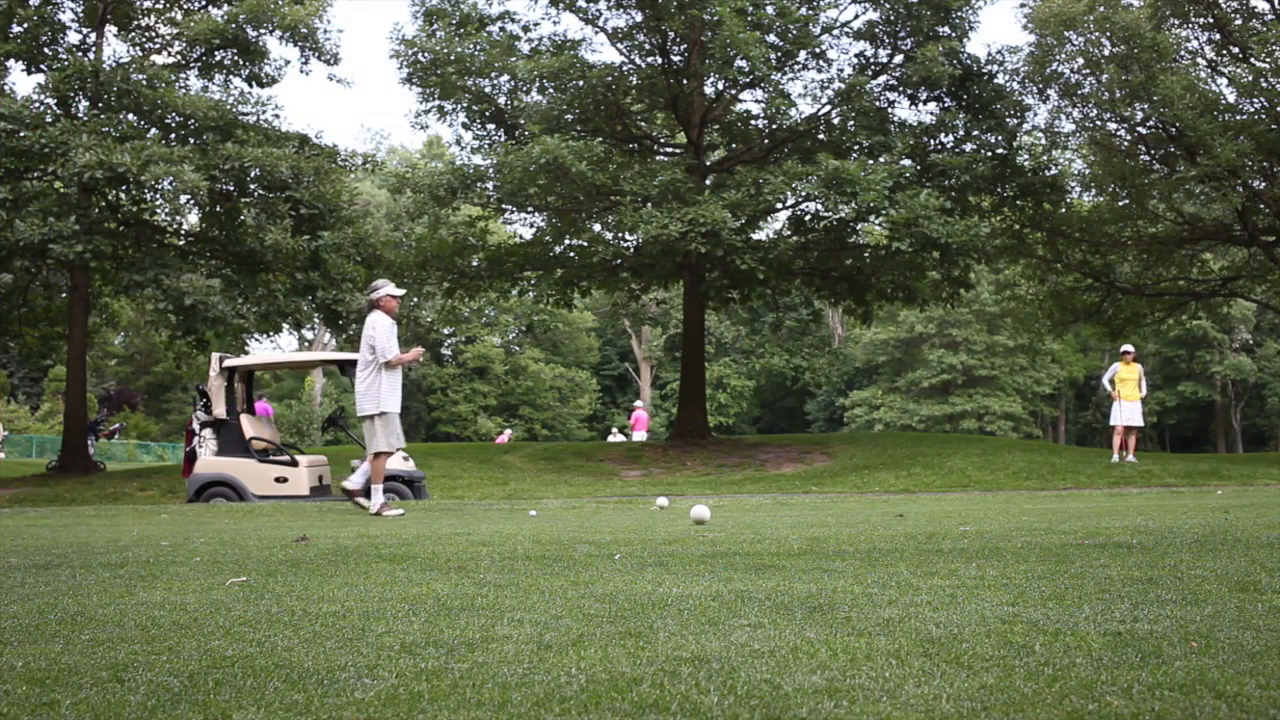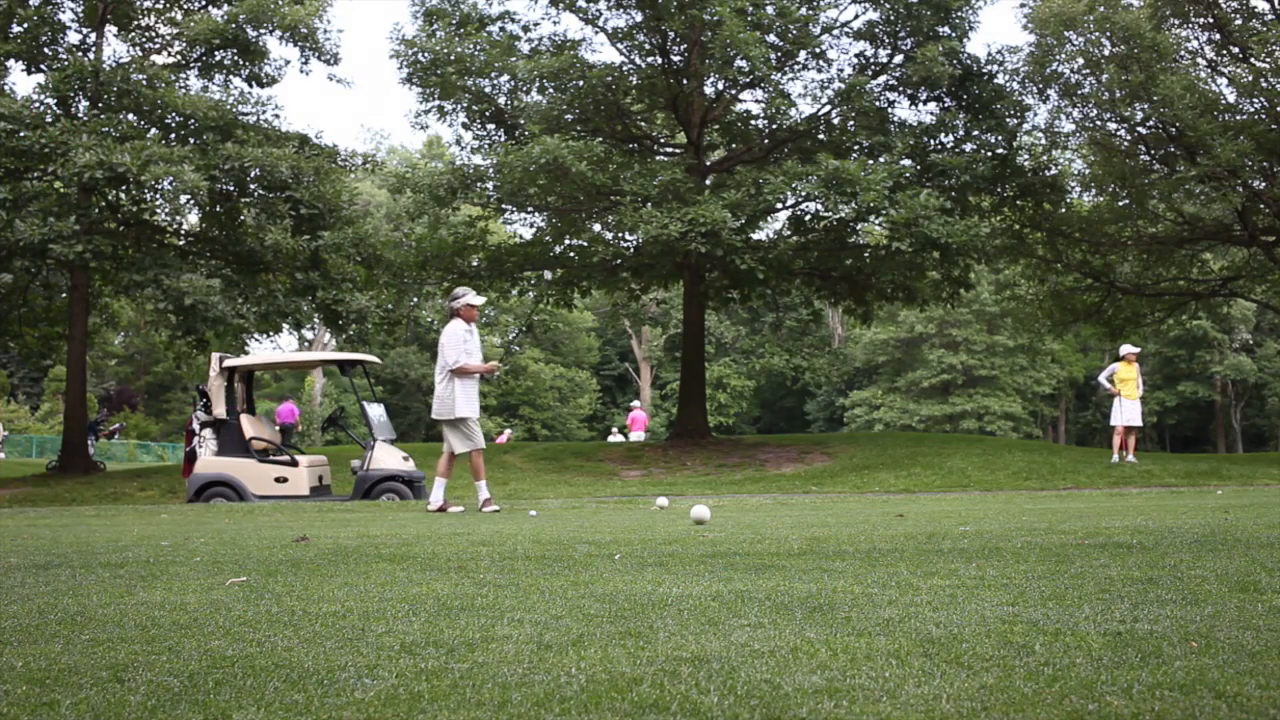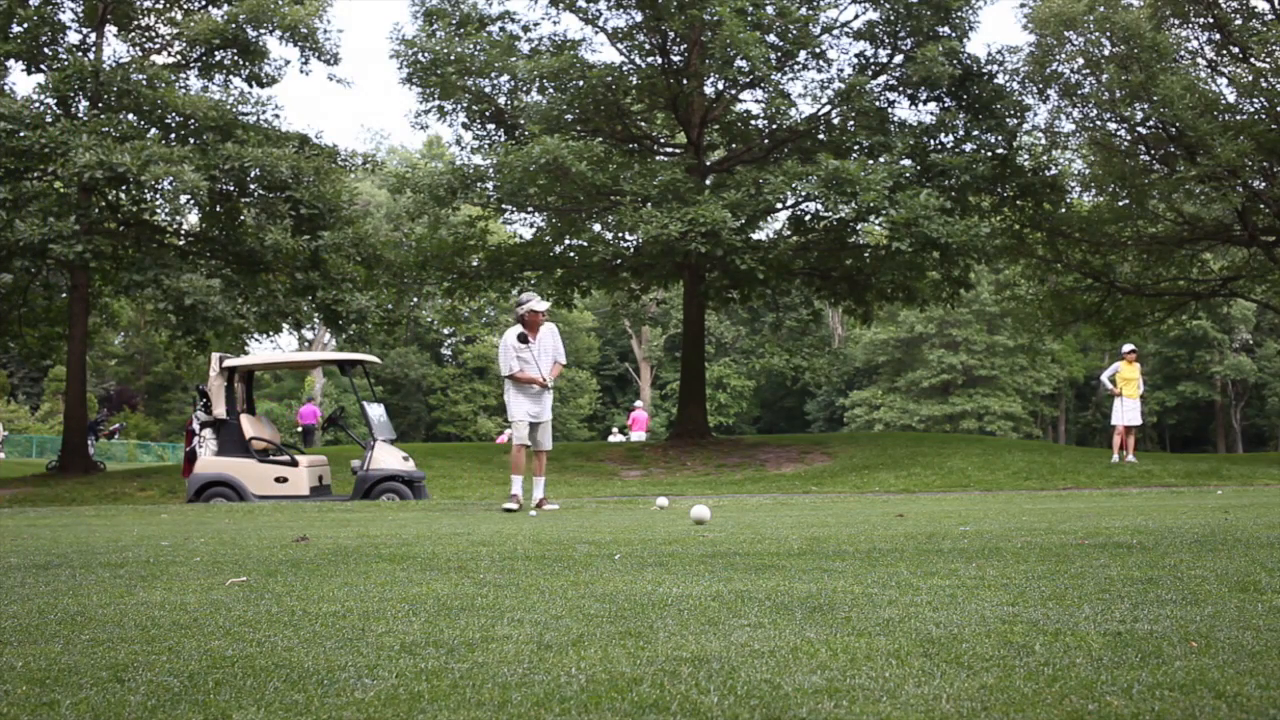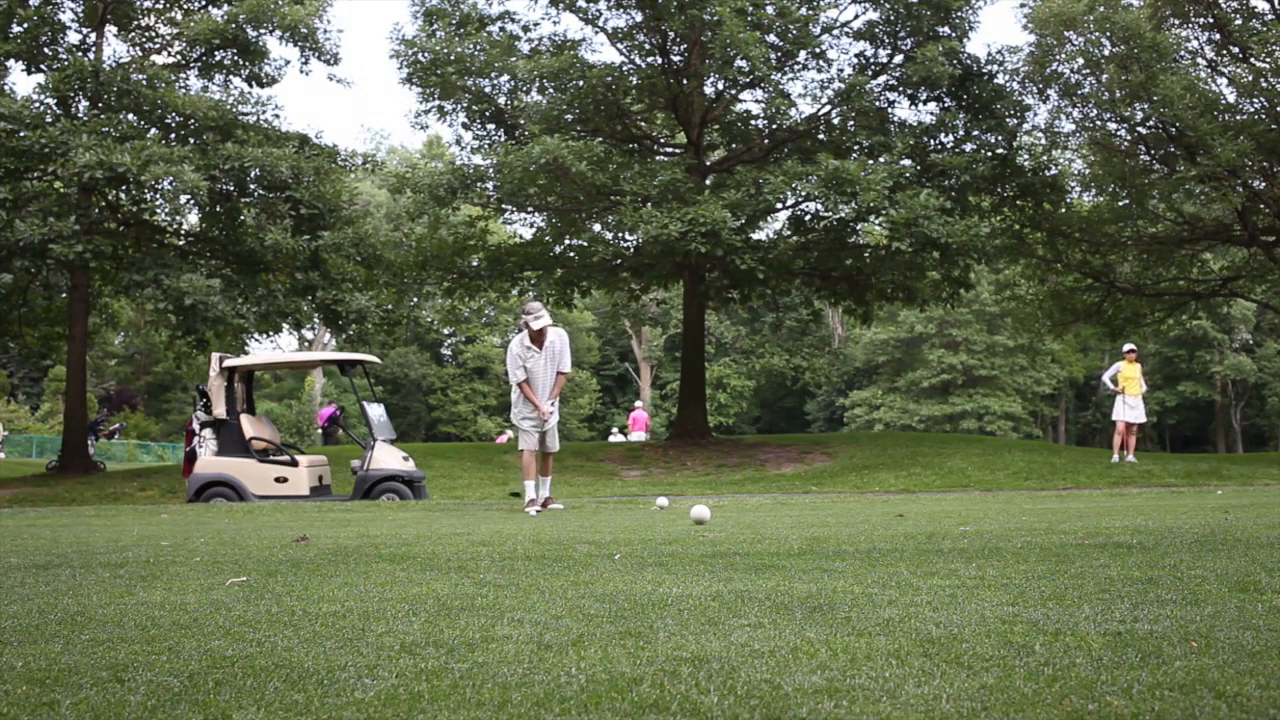
dt=1s
person 1, frame 1
left shoulder: (377, 321)
right shoulder: (381, 322)
right elbow: (390, 359)
left wrist: (405, 358)
right wrist: (410, 356)
left hip: (382, 397)
right hip: (378, 397)
left knee: (391, 445)
right knee: (381, 449)
left ankle: (355, 484)
right ankle: (377, 502)
person 1, frame 2
left shoulder: (470, 329)
right shoulder: (454, 331)
right elbow: (456, 365)
left wrist: (487, 367)
right wrist: (483, 369)
left hip: (465, 399)
right hip: (457, 400)
left knee: (452, 451)
right knee: (476, 446)
left ankle: (437, 500)
right ankle: (484, 497)
person 1, frame 3
left shoulder: (551, 330)
right shoulder: (510, 337)
left elbow: (560, 360)
right elbow: (510, 372)
left wrist: (550, 378)
right wrist: (535, 380)
left hip: (543, 399)
right hip: (519, 398)
left knee: (542, 448)
right knee: (520, 443)
left ankle: (538, 496)
right ankle: (515, 493)
person 1, frame 4
left shoulder: (560, 336)
right shoulder: (517, 345)
left elbow: (563, 372)
right elbow: (520, 381)
left wrist: (550, 401)
right wrist: (538, 406)
left hip: (549, 404)
right hip: (526, 406)
left knee: (548, 450)
right knee: (529, 449)
left ankle: (544, 495)
right ankle: (530, 498)
